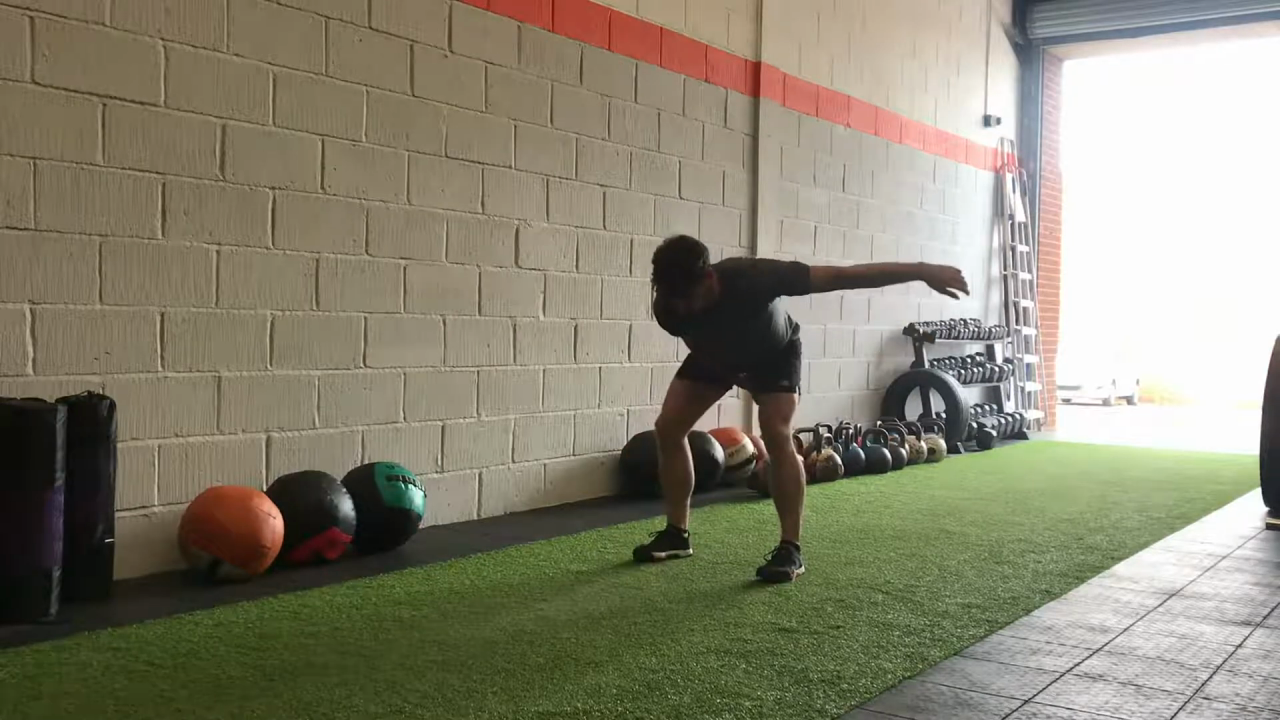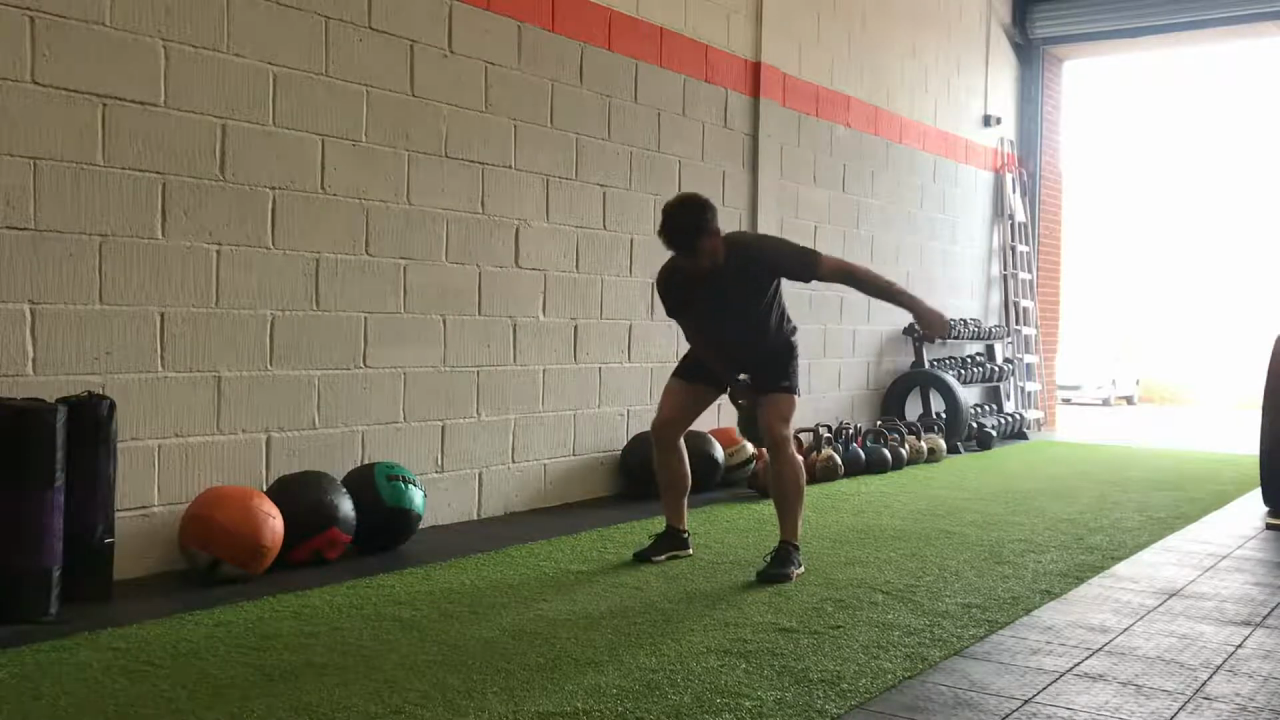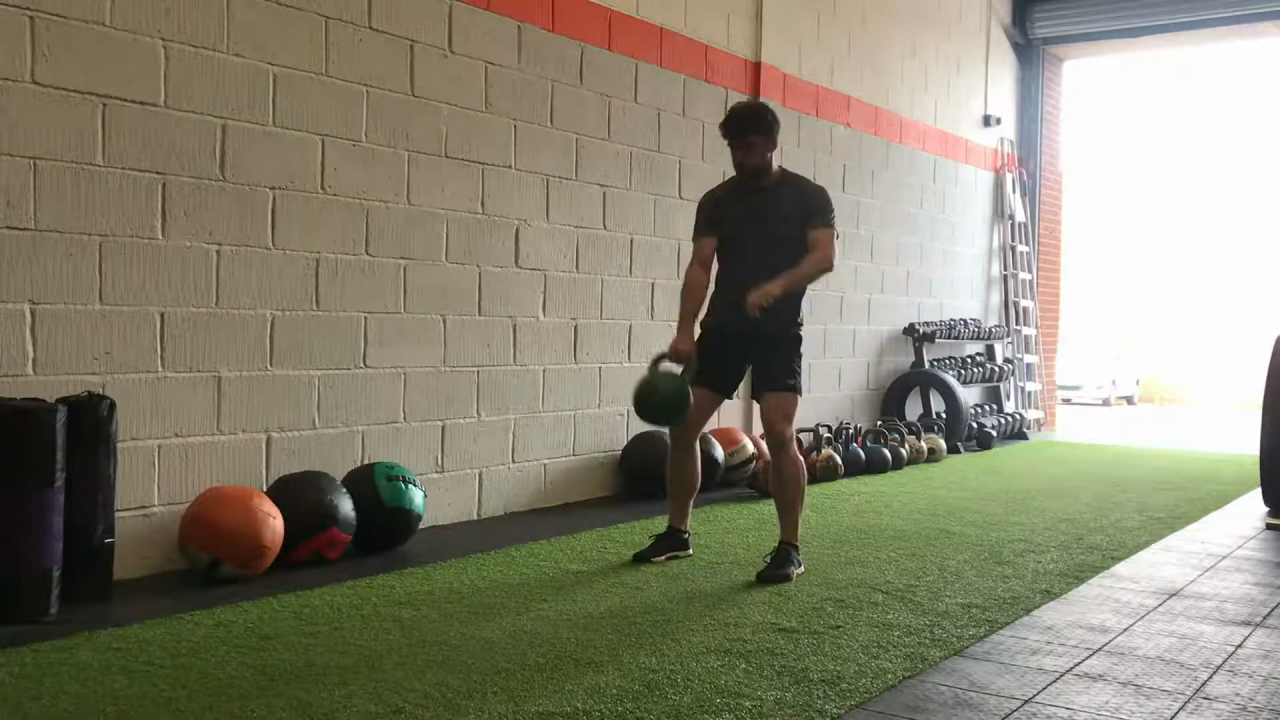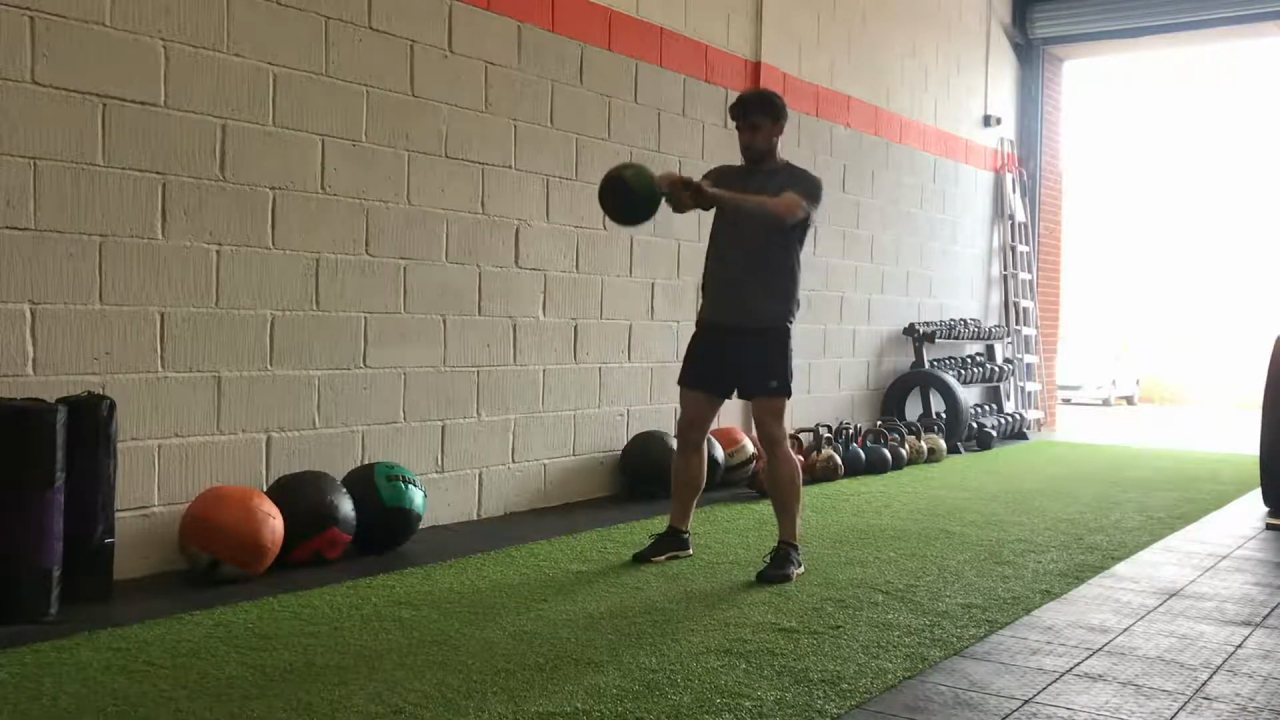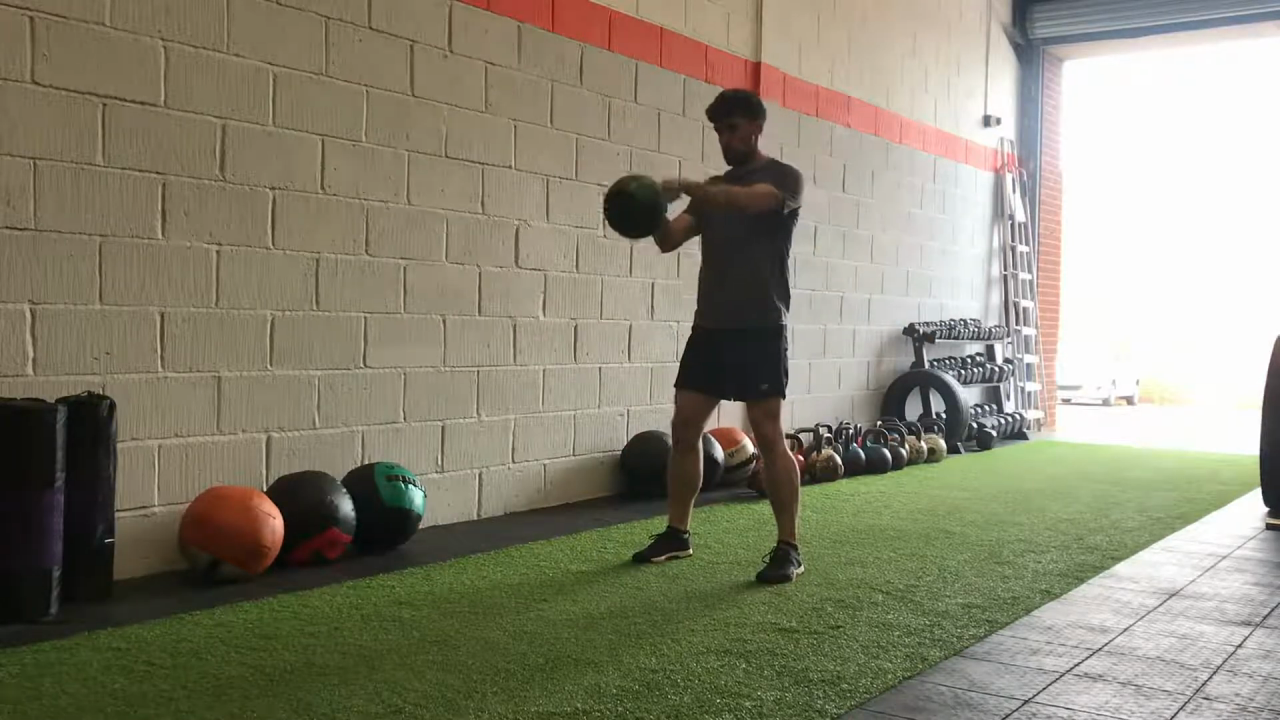
dt=0.3s
person 1, frame 1
left shoulder: (752, 277)
right shoulder: (667, 307)
left elbow: (841, 276)
right elbow: (701, 348)
left wrist: (922, 272)
right wrist: (743, 383)
left hip: (775, 352)
right hip: (719, 356)
left knee: (776, 435)
right knee: (668, 426)
left ankle: (790, 548)
right ankle: (676, 533)
person 1, frame 2
left shoulder: (764, 254)
right shoulder: (674, 282)
left elbow: (846, 272)
right elbow: (702, 341)
left wrist: (916, 307)
right wrist: (732, 388)
left hip: (773, 349)
right hip: (716, 349)
left knee: (777, 437)
right knee: (664, 427)
left ankle: (789, 549)
right ankle: (675, 534)
person 1, frame 3
left shoulder: (808, 196)
right shoulder: (717, 200)
left elbow: (823, 257)
right elbow: (700, 265)
left wrist: (778, 286)
right wrist: (684, 332)
left hip: (778, 332)
right hip: (723, 328)
left knee: (779, 435)
right knee: (682, 427)
left ankle: (790, 548)
right ankle: (677, 533)
person 1, frame 4
left shoulder: (803, 184)
right shoulder: (725, 176)
left elbow: (784, 211)
right elbow: (683, 203)
left wrist: (711, 193)
right wrist: (670, 183)
left hip: (766, 327)
right hip: (714, 323)
left knee: (771, 435)
right knee: (689, 430)
left ankle: (789, 548)
right ankle: (677, 533)
person 1, frame 5
left shoulder: (783, 177)
right shoulder: (713, 189)
left elbow: (753, 200)
right elbow: (668, 240)
left wrist: (685, 186)
left hip: (759, 327)
right hip: (710, 326)
left knee: (768, 436)
right knee: (683, 430)
left ankle: (789, 548)
right ankle: (677, 533)
